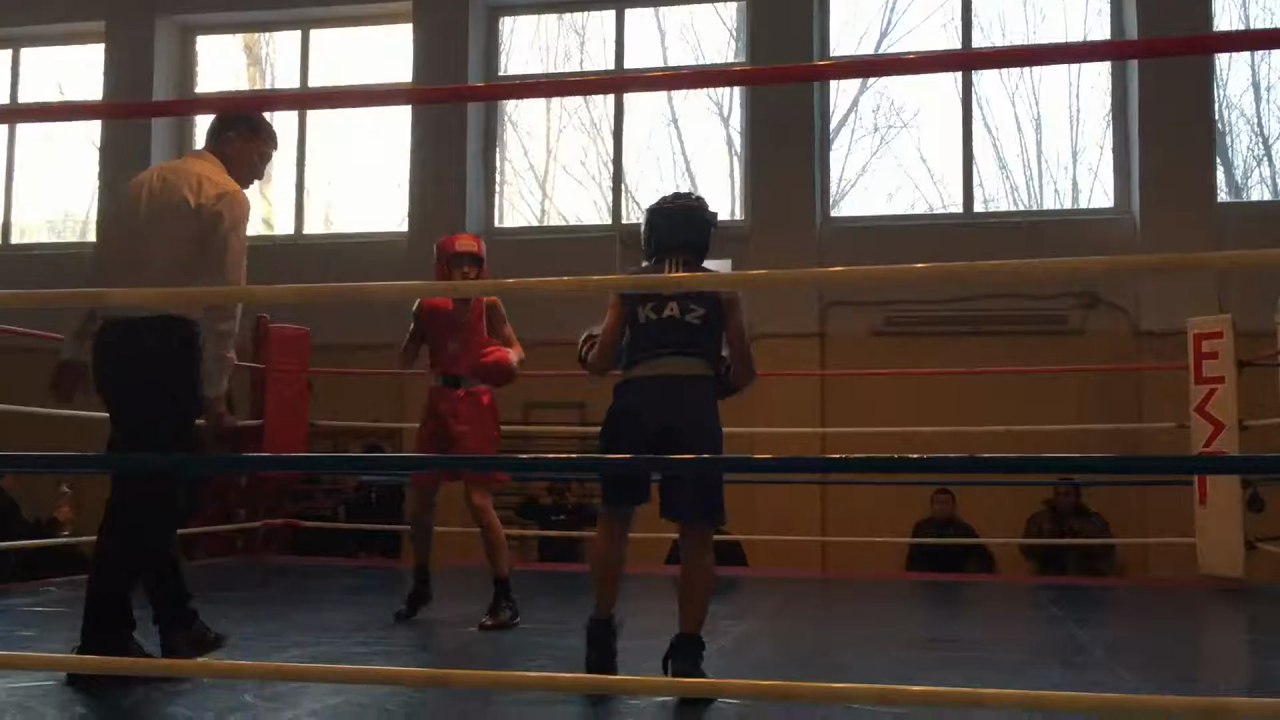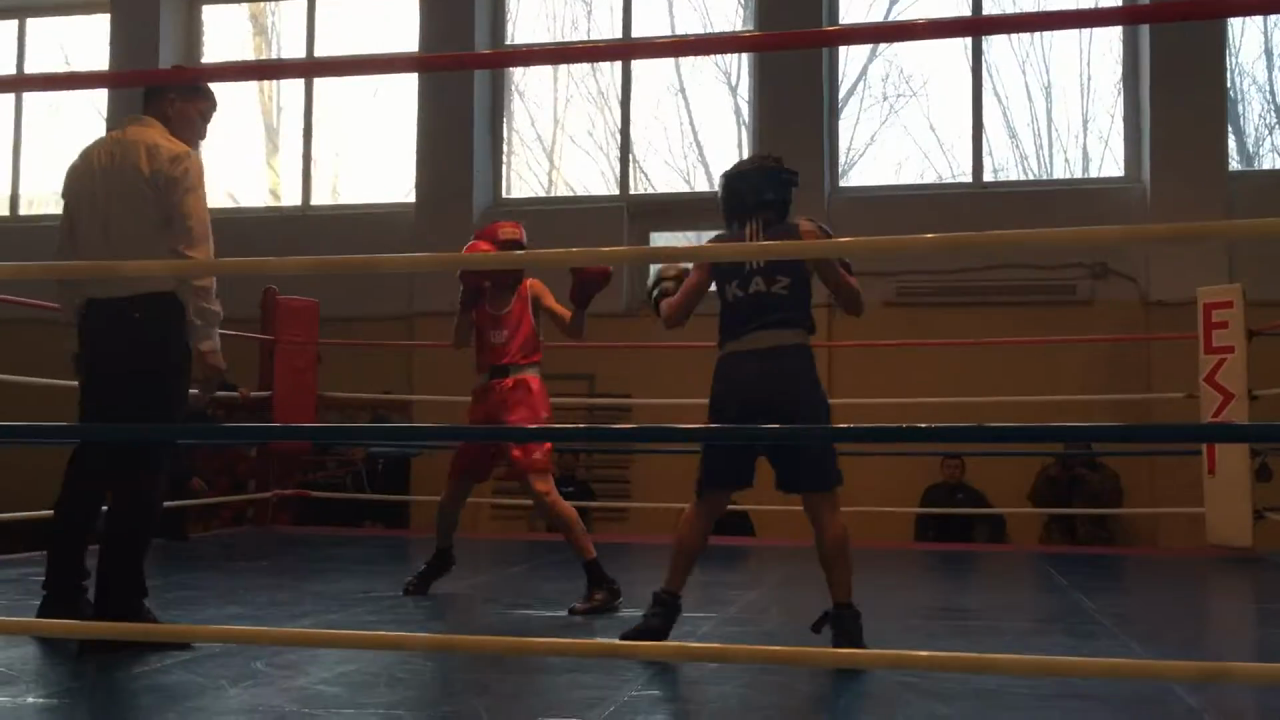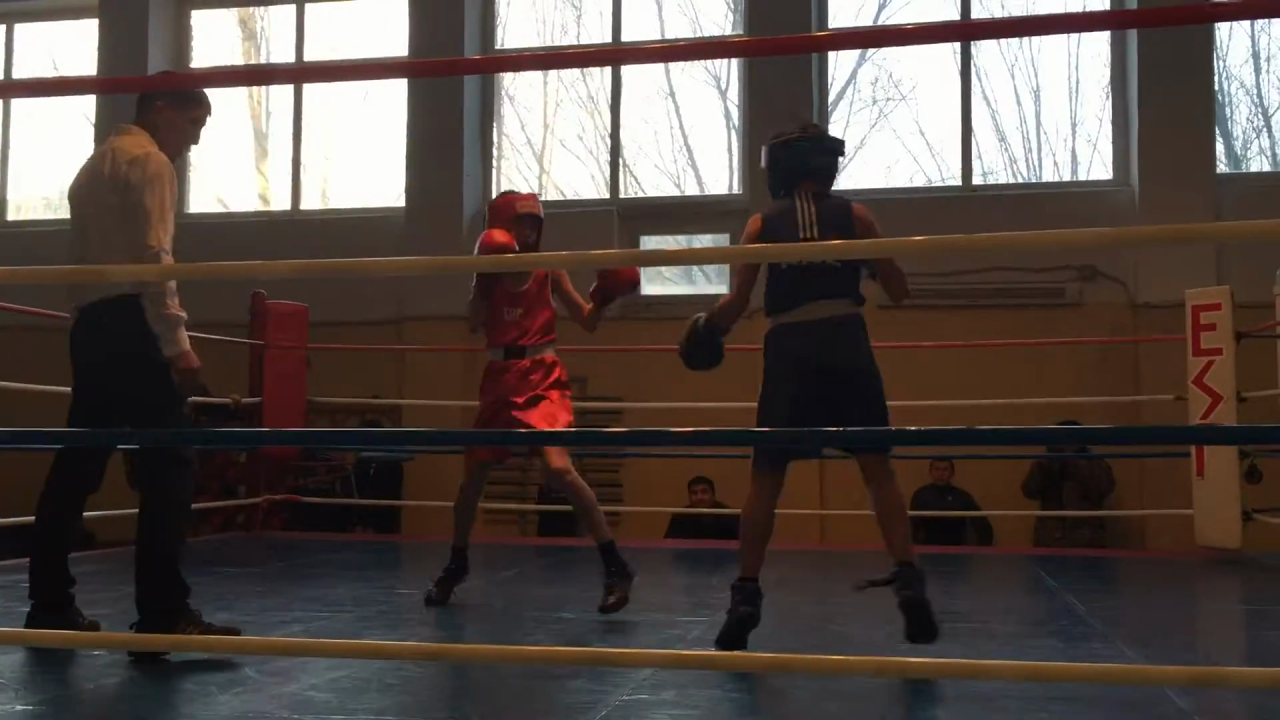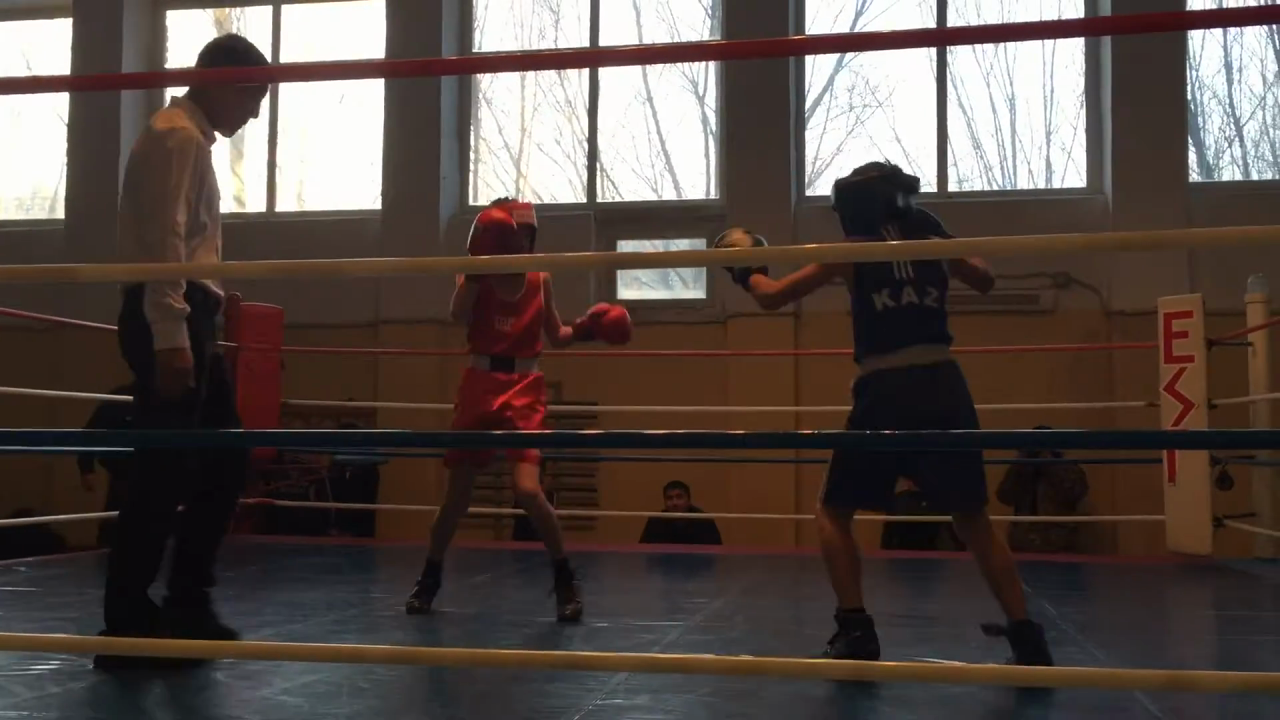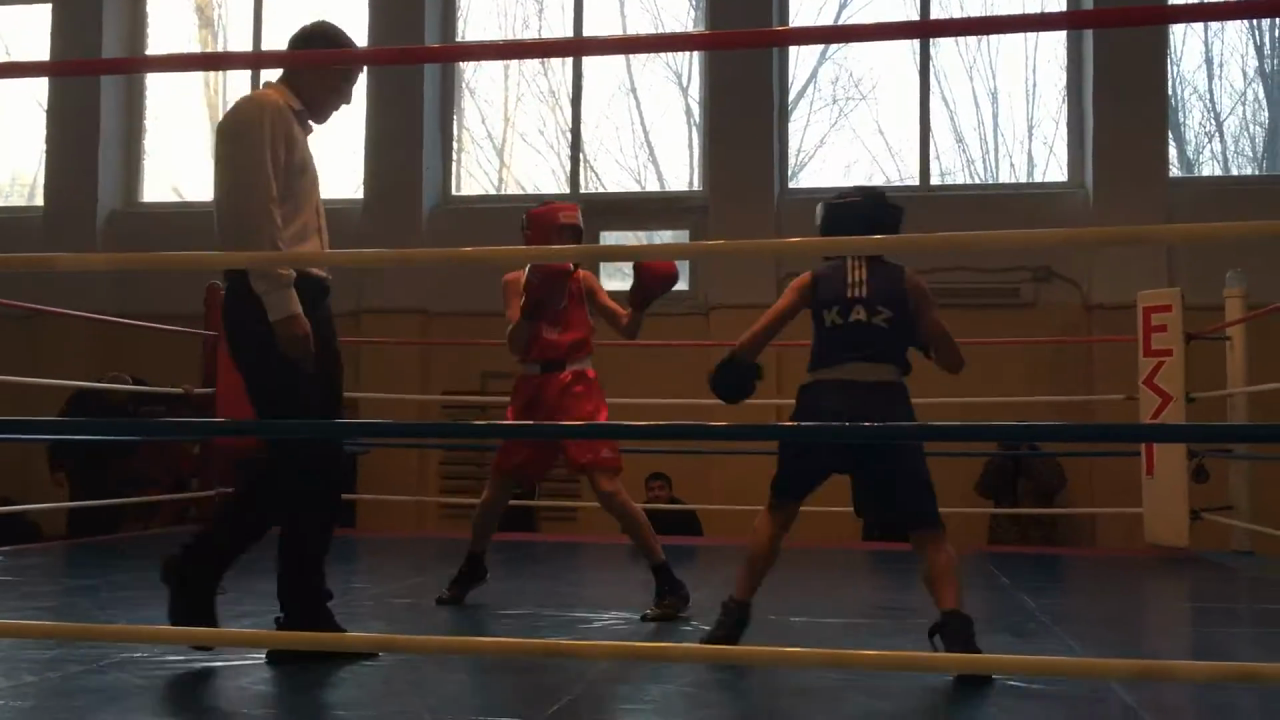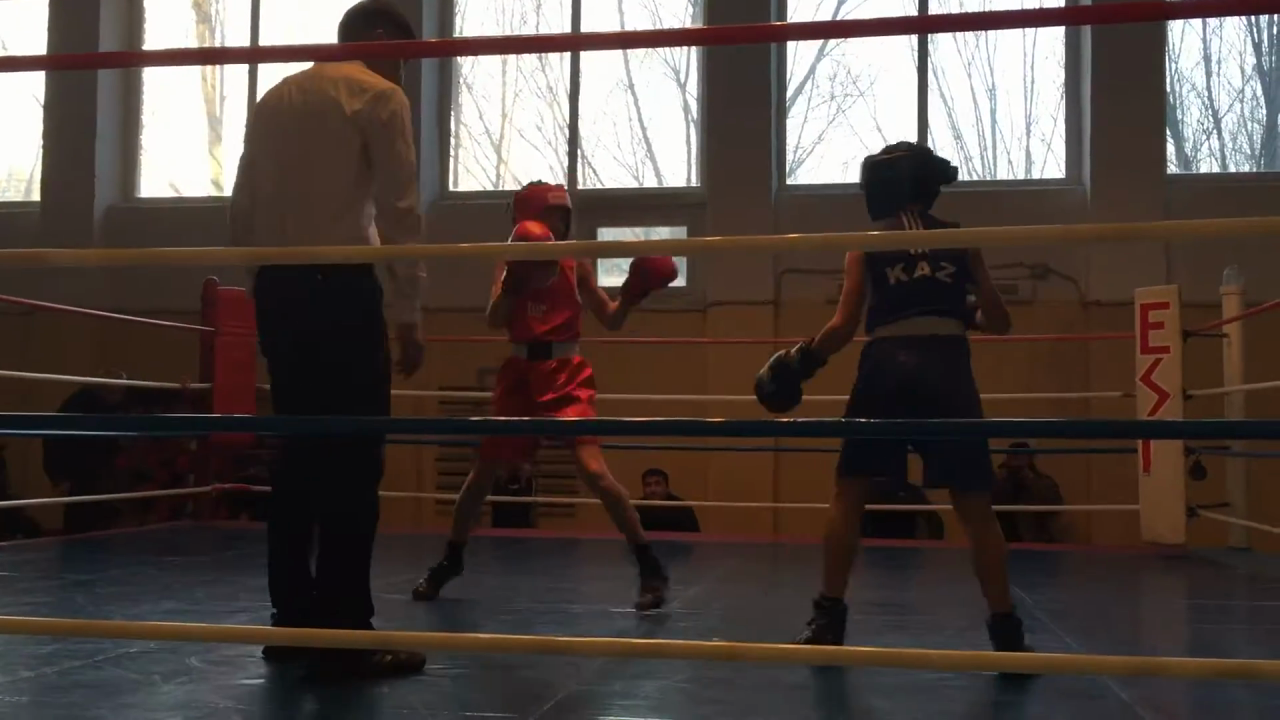
dt=0.5s
person 1, frame 1
left shoulder: (144, 181)
right shoulder: (224, 195)
left elbow: (99, 270)
right elbow: (221, 299)
left wrist: (75, 349)
right wrist: (216, 387)
left hip: (114, 342)
right hip: (165, 344)
left knee: (147, 487)
right knee: (146, 491)
left ankle: (177, 622)
right ankle: (103, 641)
person 1, frame 2
left shoulder: (89, 158)
right shoulder: (176, 157)
left elbow: (67, 252)
right elbow: (194, 253)
left wrist: (83, 326)
right wrist: (206, 337)
left hip: (98, 320)
right hip: (150, 317)
left knee: (94, 456)
right knee: (145, 465)
left ankle: (62, 598)
right ankle: (118, 606)
person 1, frame 3
left shoulder: (94, 165)
right shoulder: (148, 161)
right elbow: (150, 257)
right wrist: (176, 341)
left hip: (92, 325)
right hip: (129, 326)
left knee: (78, 463)
right knee: (167, 466)
left ankle: (50, 604)
right ankle: (164, 615)
person 1, frame 4
left shoulder: (189, 139)
right shoulder: (176, 136)
right elbow: (162, 243)
right wrist: (171, 336)
left hip: (183, 320)
right hip: (168, 321)
left knee: (221, 464)
right knee: (163, 474)
left ankle: (187, 609)
right ankle: (128, 626)
person 1, frame 5
left shoulder: (292, 125)
right shoulder: (262, 112)
right elbow: (252, 217)
right wrist: (281, 307)
left hip: (302, 307)
right hip: (270, 308)
left knee: (320, 462)
right knee: (297, 459)
left ankle: (305, 615)
right ankle: (196, 571)
person 1, frame 6
left shoulder: (275, 98)
right shoulder: (377, 96)
left elbow: (243, 211)
right elbow: (398, 209)
left wrist: (248, 287)
right wrist: (407, 313)
left hip: (277, 287)
right hip: (339, 287)
left knee: (299, 456)
right knee: (352, 461)
left ankle: (293, 622)
right ankle: (341, 634)
person 2, frame 1
left shoulder: (631, 284)
right shoulder: (721, 287)
left elbow: (601, 361)
right elbow: (744, 373)
left wrist: (587, 353)
right wrist: (719, 381)
left hip: (634, 402)
right hip: (691, 404)
left knee: (614, 521)
right knee: (696, 537)
left ankle: (602, 632)
right ankle: (687, 653)
person 2, frame 2
left shoulder: (716, 250)
right shoulder: (803, 234)
left elbow: (672, 317)
right elbow: (853, 305)
left wrist: (666, 291)
right wrist: (833, 266)
left hip: (735, 377)
right hip: (792, 373)
left knee: (706, 505)
right knee: (823, 505)
left ankle: (662, 610)
right ankle: (845, 622)
person 2, frame 3
left shoulder: (763, 222)
right shoulder: (854, 214)
left elbow: (734, 305)
right elbow: (897, 289)
left wrist: (707, 330)
left hip: (790, 349)
right hip: (845, 342)
left knee: (766, 478)
right knee: (878, 471)
left ankle: (746, 596)
right ankle: (909, 582)
person 2, frame 4
left shoulder: (849, 256)
right shoulder: (933, 245)
left elbow: (771, 293)
right elbow: (986, 279)
left wrist: (747, 264)
left hip: (885, 395)
right hip: (944, 391)
left knee: (834, 514)
right knee: (974, 525)
left ankle: (856, 628)
right ankle: (1026, 637)
person 2, frame 5
left shoulder: (813, 279)
right shoulder: (907, 281)
left elbow: (755, 339)
right elbow: (953, 363)
left wrist: (733, 367)
right wrist: (919, 337)
left hip: (822, 405)
right hip: (886, 407)
left knee: (778, 512)
right knee: (928, 534)
left ankle: (734, 616)
right ankle: (954, 627)
person 2, frame 6
left shoulder: (866, 243)
right shoulder: (958, 240)
left elbow: (843, 324)
right elbow: (998, 321)
left wrist: (800, 360)
left hip: (885, 368)
right hip: (947, 365)
left knee: (849, 492)
right knee: (973, 501)
left ankle: (828, 618)
right ankle: (1005, 628)
person 3, frame 1
left shoulder: (489, 304)
right shoulder: (433, 308)
left elbow: (517, 352)
right elbow: (405, 362)
left wrist: (508, 362)
right wrist: (418, 329)
left hip: (476, 404)
right hip: (439, 404)
left knee: (479, 501)
right knee: (418, 504)
left ankle: (504, 597)
right ankle: (421, 585)
person 3, frame 2
left shoulder: (532, 289)
right shoulder: (479, 294)
left elbow: (574, 329)
right elbow: (459, 339)
left wrist: (584, 297)
right wrist: (469, 294)
left hip: (524, 397)
right hip: (486, 397)
left knee: (541, 489)
right knee: (454, 492)
left ankle: (600, 580)
right ankle: (440, 560)
person 3, frame 3
left shoulder: (549, 270)
right shoulder: (488, 271)
left elbow: (587, 320)
right elbow: (474, 324)
left wrist: (602, 297)
right wrist: (485, 280)
left hip: (542, 377)
right hip: (499, 376)
left knee: (559, 468)
right knee: (473, 477)
left ankle: (615, 565)
right ankle: (457, 564)
person 3, frame 4
left shoulder: (539, 280)
right shoulder: (475, 278)
left elbow: (555, 335)
right elbow: (459, 315)
left wrist: (585, 330)
right wrist: (478, 267)
left hip: (523, 389)
right hip: (478, 387)
left knee: (527, 490)
right knee: (458, 490)
left ankle: (565, 580)
right ankle: (429, 578)
person 3, frame 5
left shoulder: (583, 281)
right shoulder: (516, 281)
left elbow: (626, 330)
right elbow: (514, 345)
left wrist: (641, 301)
right wrist: (532, 303)
left hip: (578, 391)
right hip: (532, 392)
left knee: (609, 490)
right knee: (495, 493)
left ankle: (669, 584)
right ankle: (472, 569)
person 3, frame 6
left shoulder: (575, 265)
right shoulder: (507, 266)
left elbow: (612, 319)
right elbow: (495, 319)
left wrist: (637, 290)
right wrist: (516, 272)
left hip: (566, 376)
right hip: (519, 374)
left knee: (594, 471)
right knee: (483, 475)
left ankle: (650, 566)
right ankle: (451, 562)
